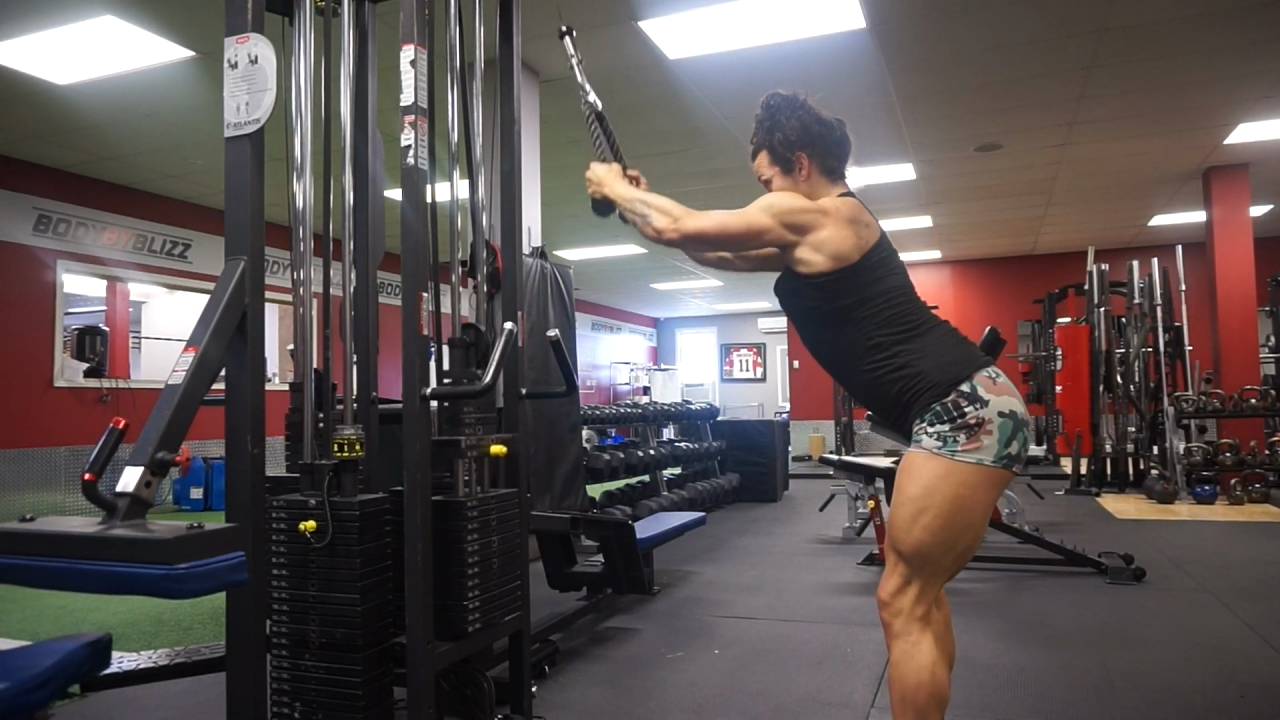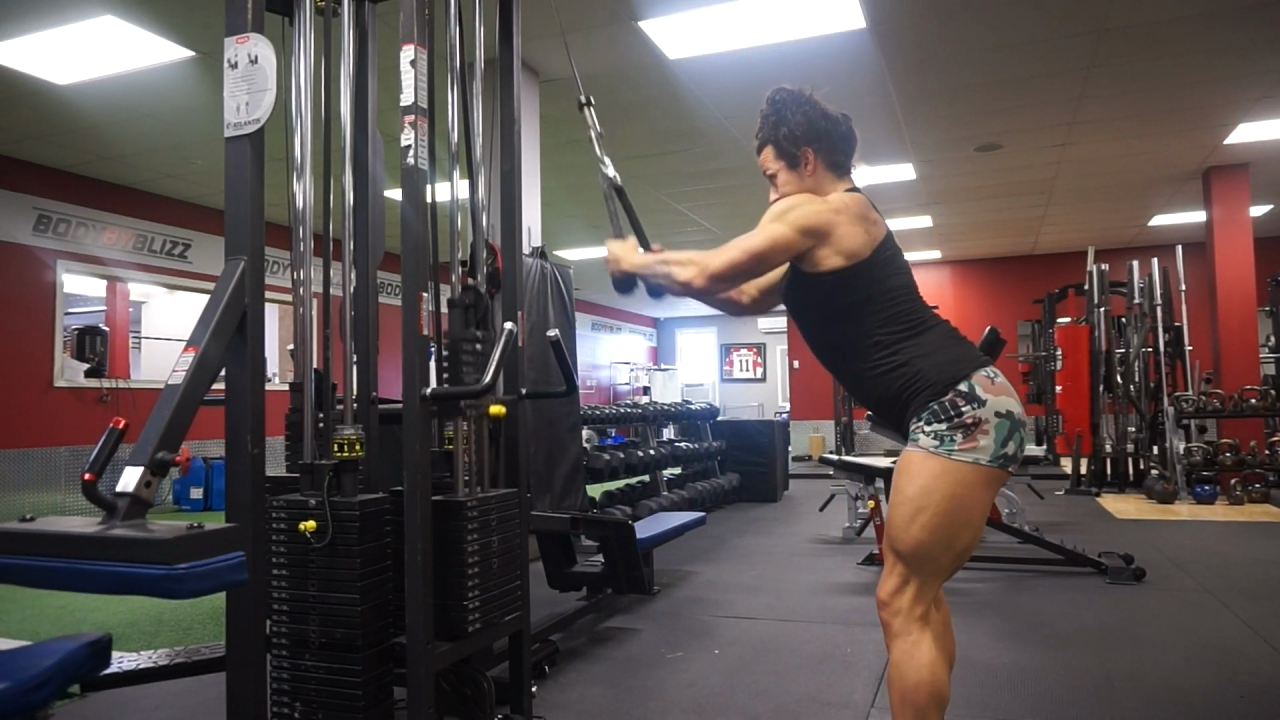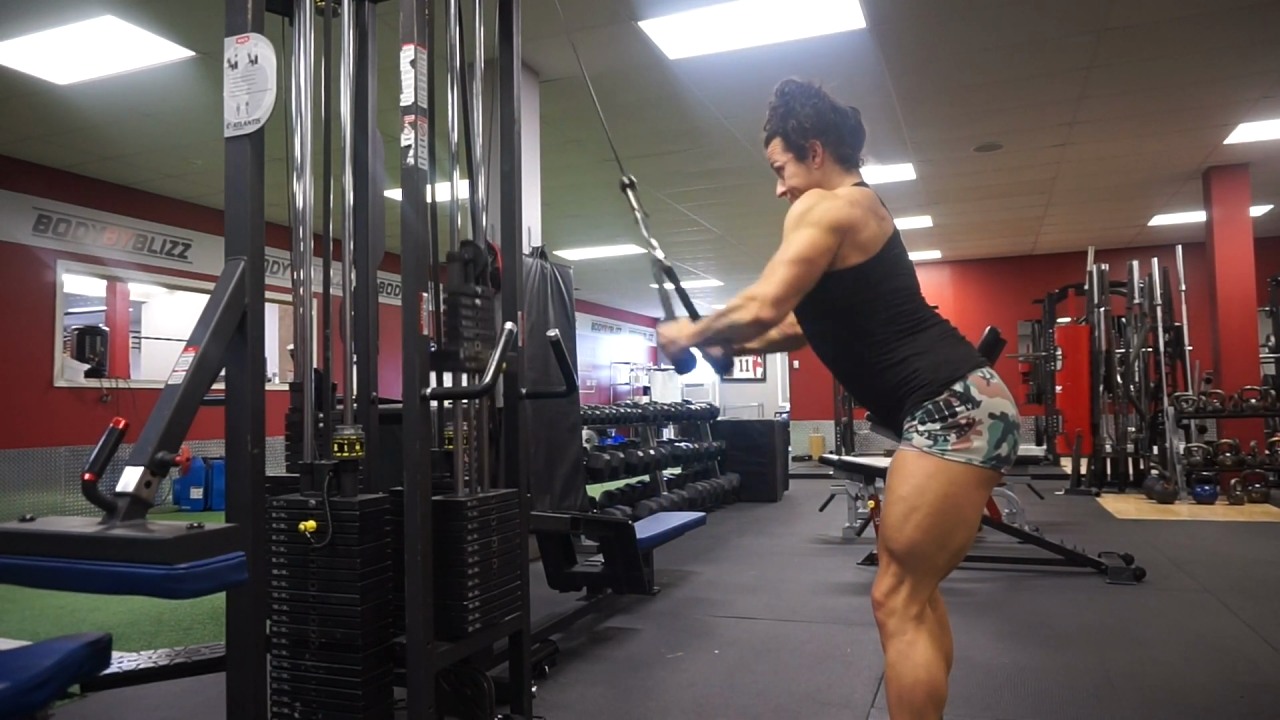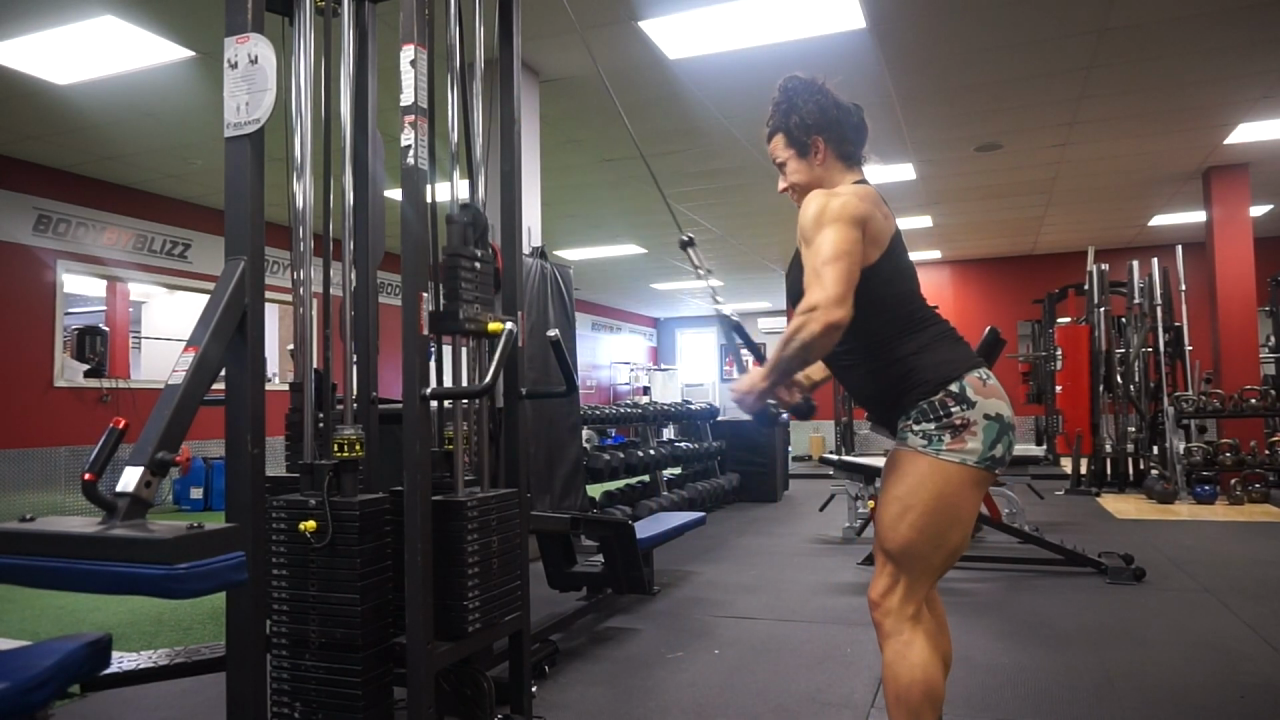
dt=0.2s
person 1, frame 1
left shoulder: (812, 216)
right shoulder: (826, 231)
left elbow: (681, 227)
right elbow: (716, 251)
left wrist: (614, 187)
right wrist: (640, 198)
left hip: (960, 410)
right hip: (968, 407)
left knee: (903, 602)
right knee: (920, 596)
person 1, frame 2
left shoulder: (818, 215)
right shoulder: (835, 229)
left elbow: (703, 271)
right elbow: (744, 296)
left wrist: (635, 261)
right wrist: (660, 264)
left hip: (957, 410)
right hip: (965, 407)
left knee: (903, 602)
right knee: (918, 595)
person 1, frame 3
left shoulder: (829, 209)
right shoulder: (853, 216)
left elbow: (761, 309)
right elbow: (805, 323)
left wrist: (690, 335)
right wrist: (723, 336)
left hip: (951, 410)
right hip: (957, 408)
left knee: (897, 601)
right knee: (914, 595)
person 1, frame 4
left shoulder: (834, 203)
right shoulder: (860, 208)
left elbow: (825, 314)
left wrist: (766, 378)
right wrist: (801, 378)
left hip: (945, 410)
right hip: (949, 407)
left knee: (894, 601)
right knee: (912, 595)
